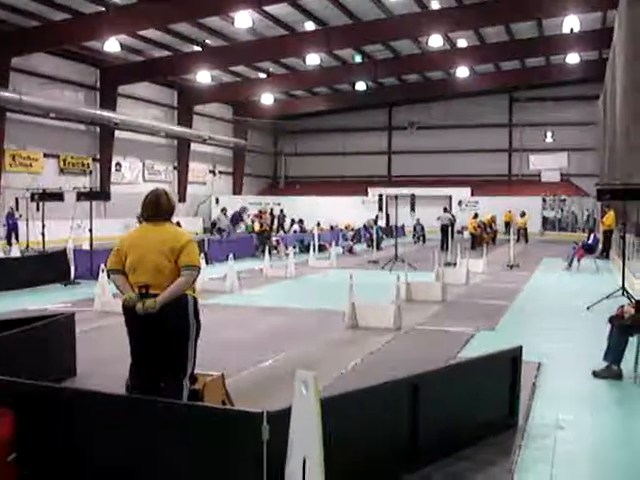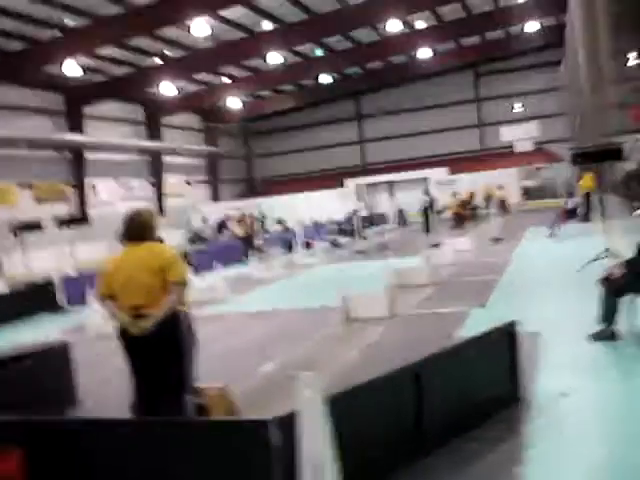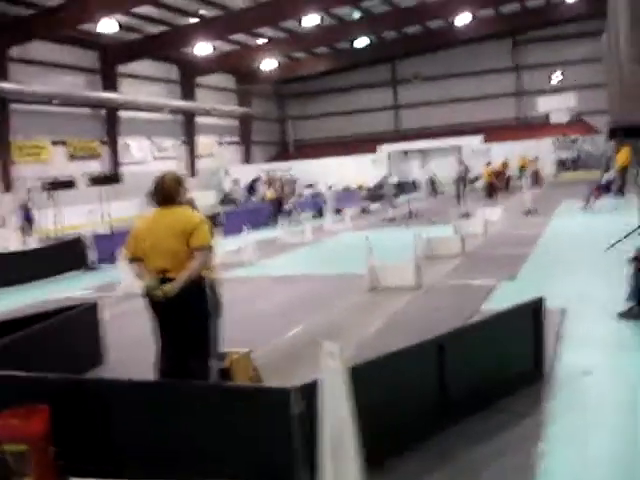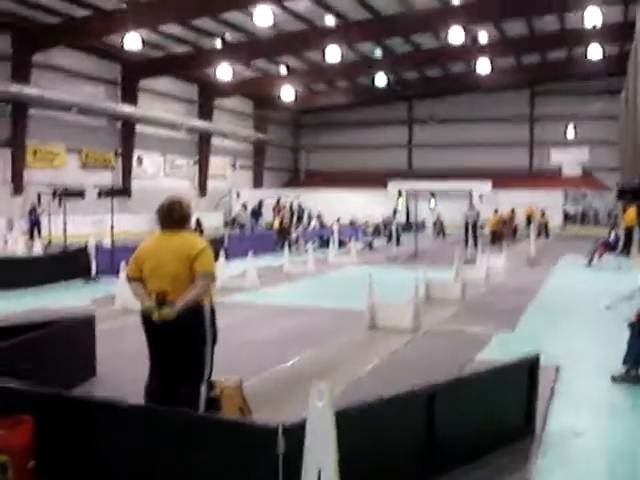
dt=0.4s
person 1, frame 1
left shoulder: (128, 238)
right shoulder: (181, 238)
left elbow: (114, 270)
right elbow: (189, 275)
left wrist: (130, 294)
right wrist: (160, 300)
left hip: (137, 308)
right hip: (174, 308)
left knee: (140, 367)
right knee: (177, 370)
person 1, frame 2
left shoulder: (114, 262)
right shoulder: (165, 254)
left elbow: (105, 296)
right elbow: (177, 292)
left wrist: (124, 318)
right wrist: (154, 319)
left hip: (133, 329)
right hip: (167, 325)
left knee: (144, 385)
right knee: (176, 385)
person 1, frame 3
left shoulder: (142, 224)
right shoulder: (192, 218)
left elbow: (133, 259)
right elbow: (202, 257)
left wrist: (150, 281)
right wrist: (178, 284)
left hip: (158, 292)
right hip: (192, 289)
left knee: (170, 347)
right knee: (202, 348)
person 1, frame 4
left shoulder: (146, 245)
right shoulder: (197, 245)
left elbow: (133, 279)
right elbow: (204, 283)
left wrist: (147, 302)
right wrist: (177, 307)
left hip: (155, 315)
right hip: (191, 315)
left knee: (159, 371)
right knee: (194, 374)
